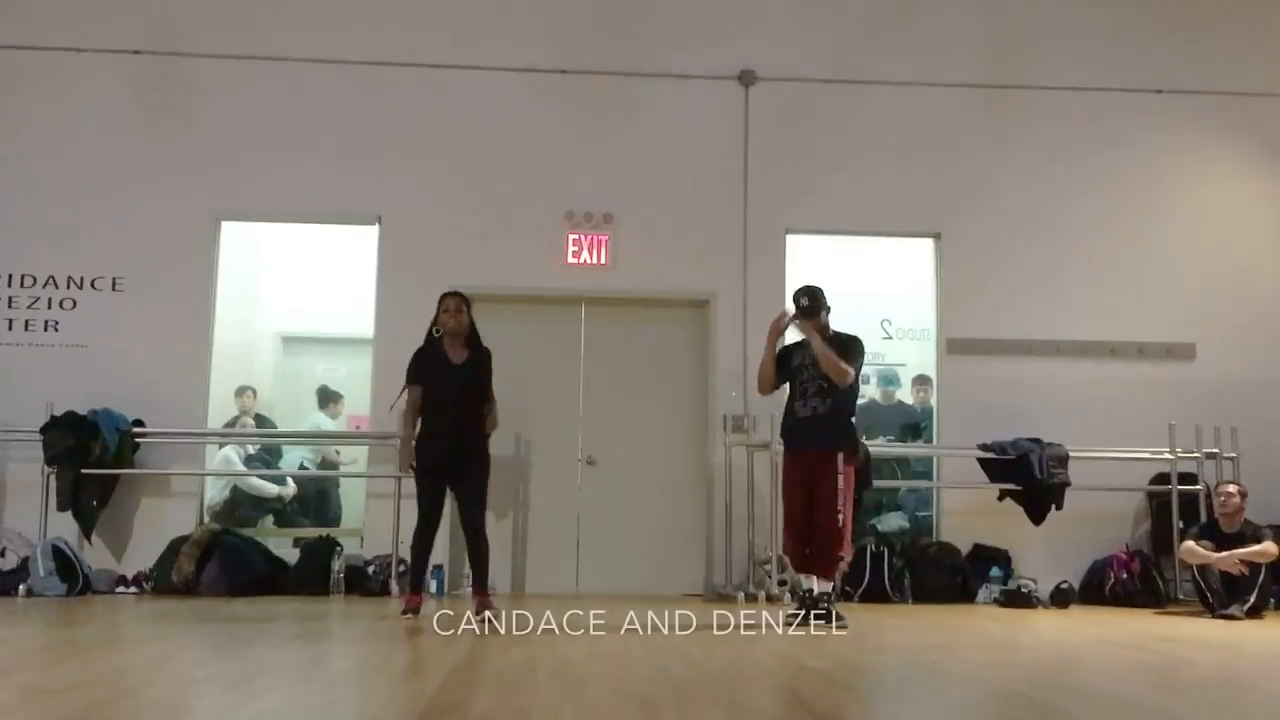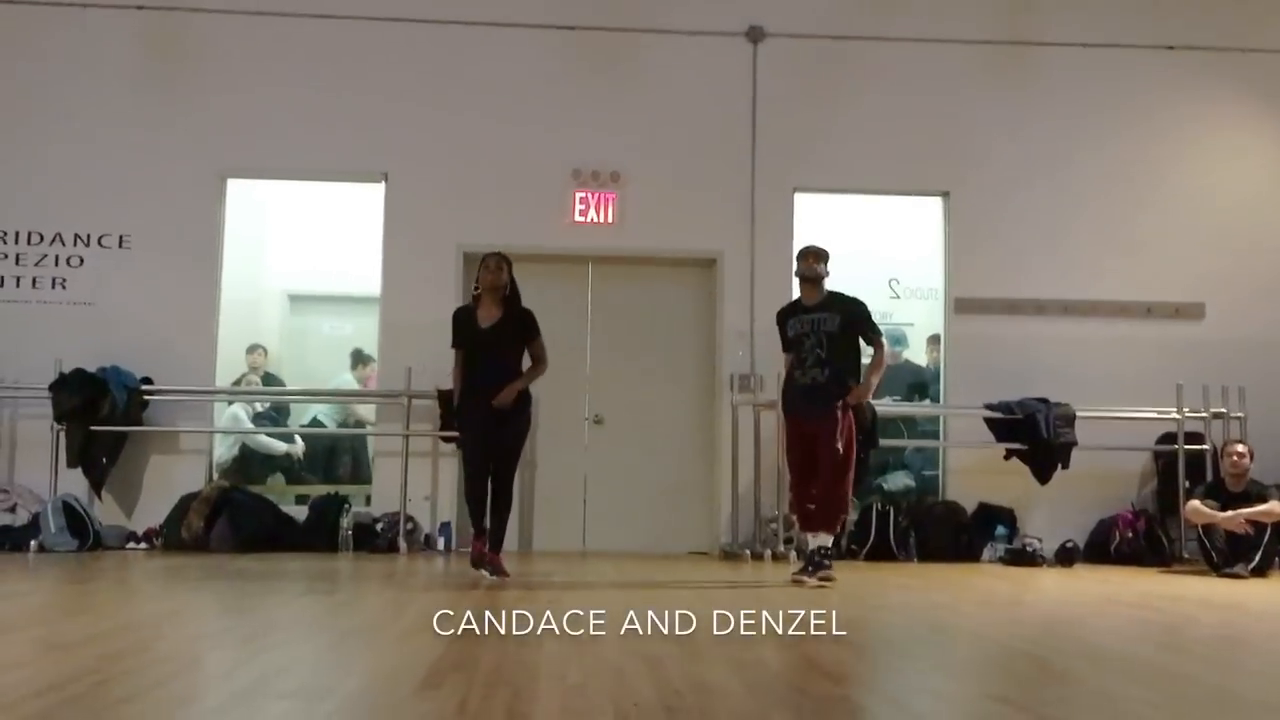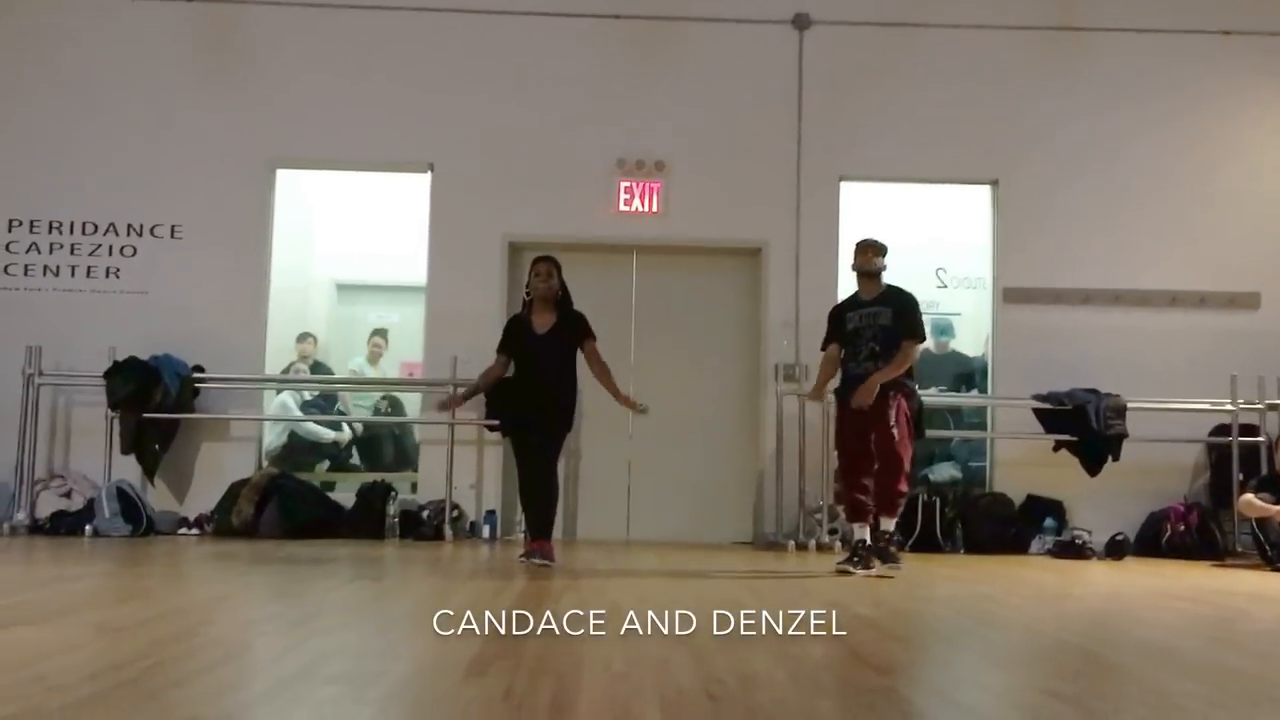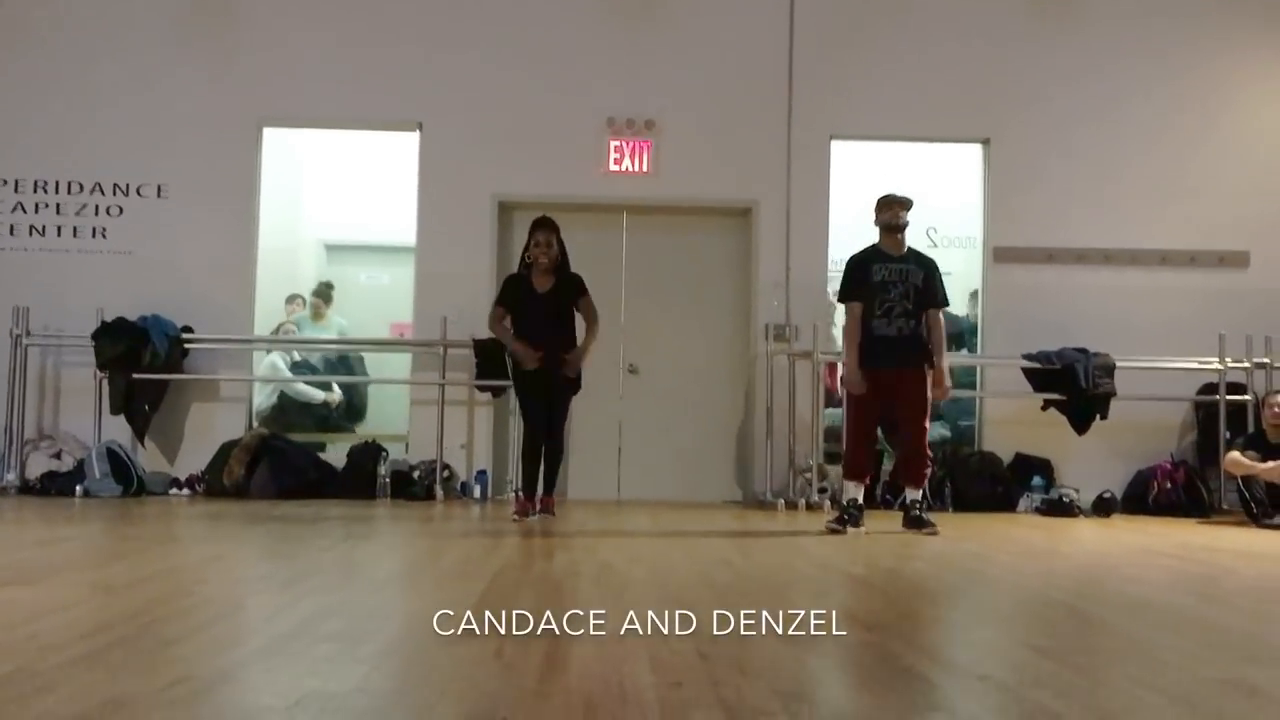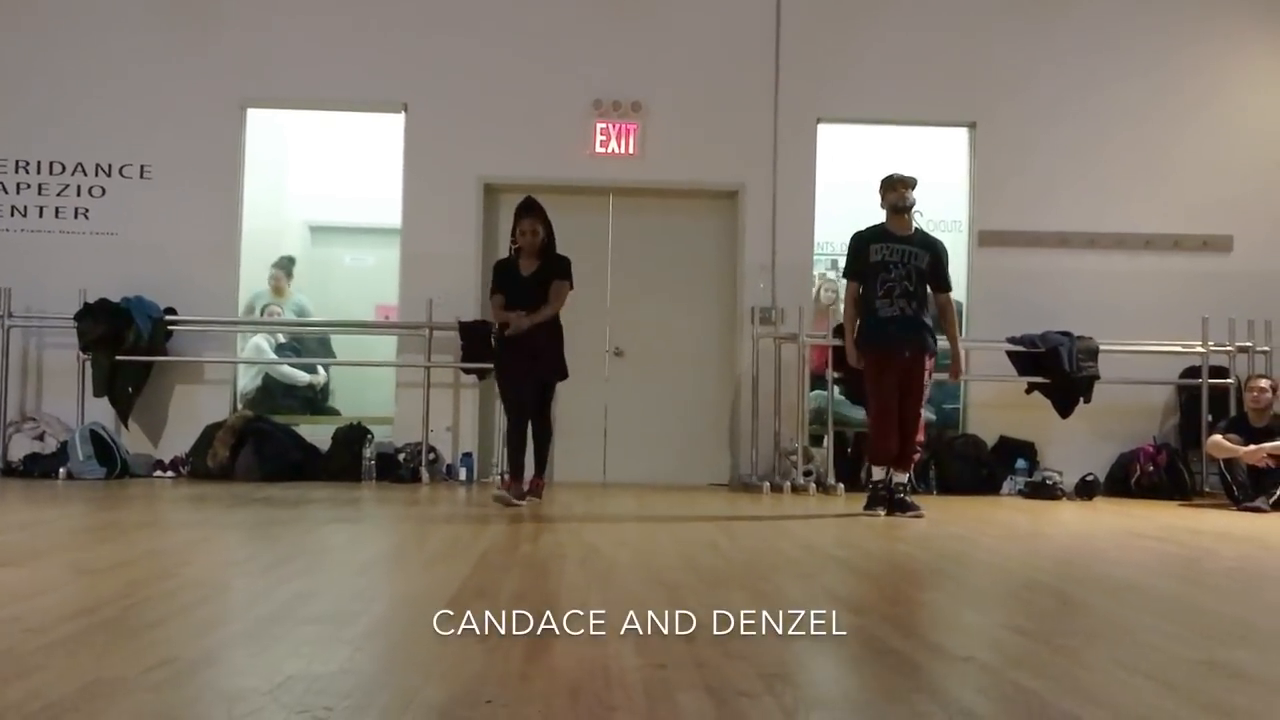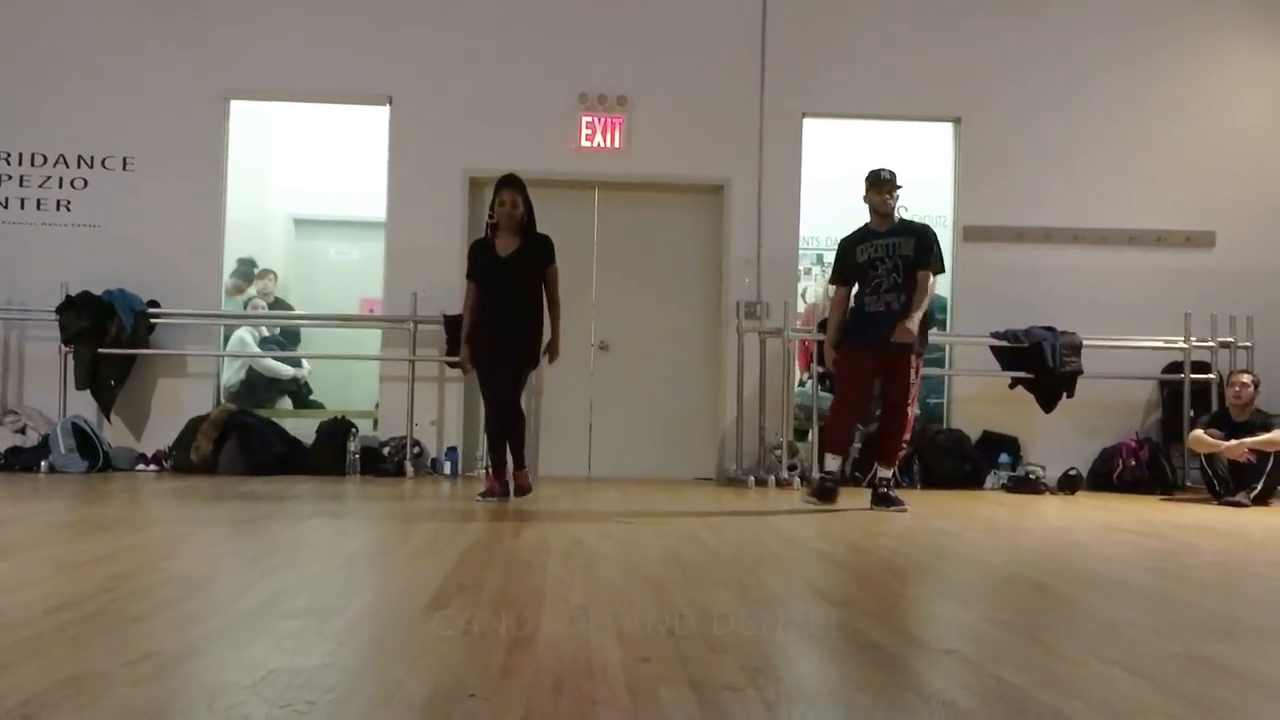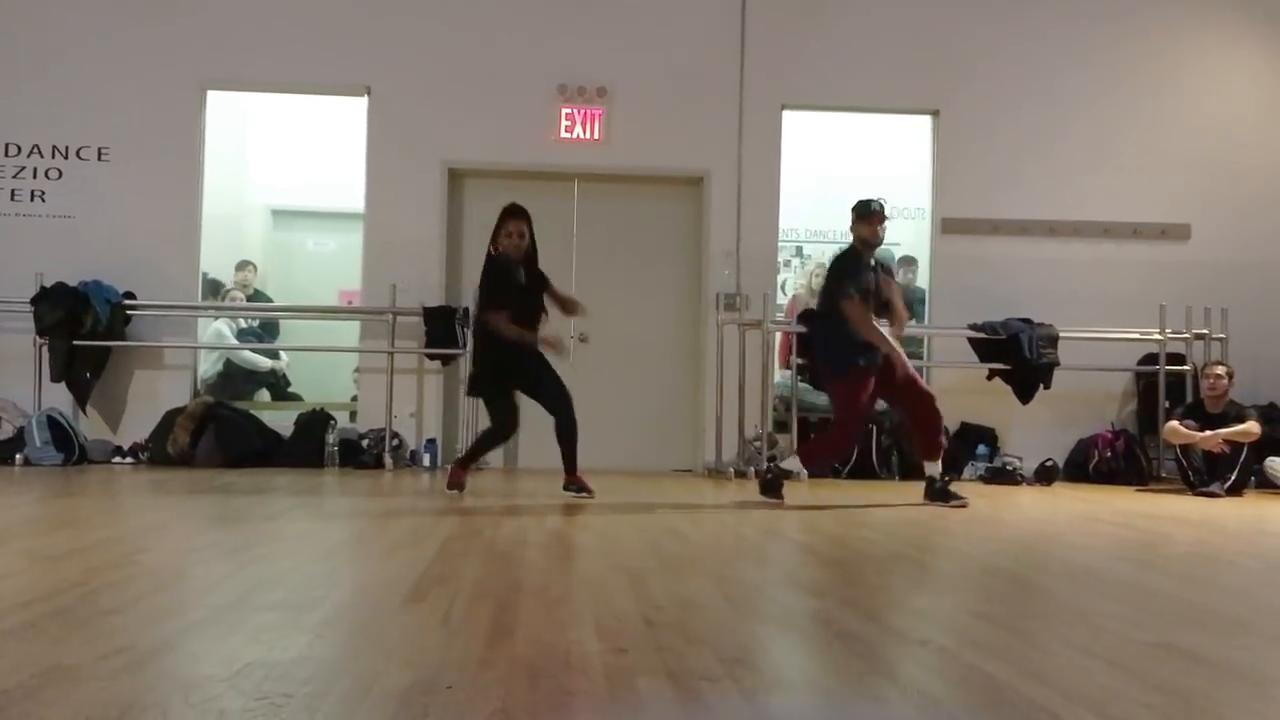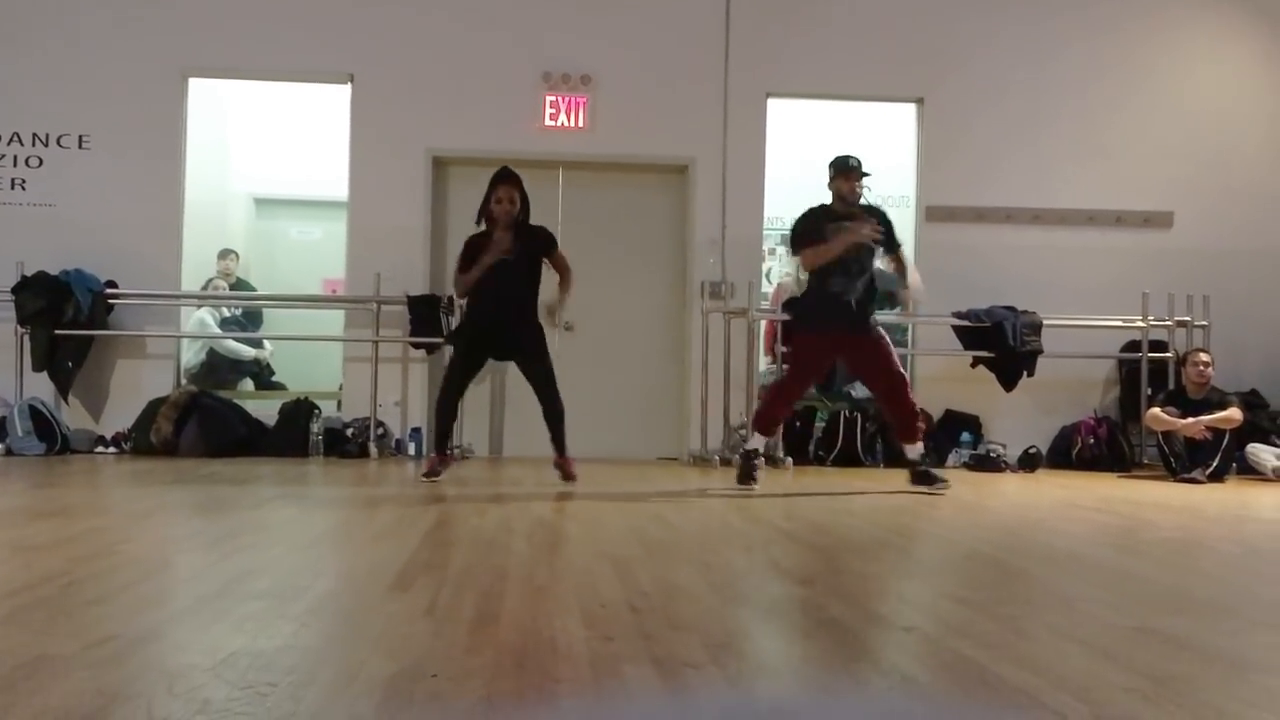
dt=0.5s
person 1, frame 1
left shoulder: (849, 344)
right shoulder: (789, 353)
left elbow: (843, 377)
right elbow: (764, 387)
left wrist: (815, 339)
right wrist: (772, 341)
left hip: (835, 447)
right hip: (797, 447)
left knee: (832, 524)
right knee: (796, 524)
left ankle: (825, 600)
right ankle: (807, 595)
person 1, frame 2
left shoulder: (849, 308)
right shoulder: (786, 315)
left elbow: (879, 346)
left wrist: (870, 381)
right wrist: (788, 395)
left hip: (836, 405)
right hip: (797, 409)
left knee: (834, 477)
right knee: (802, 483)
left ankle: (824, 551)
right ankle: (813, 552)
person 1, frame 3
left shoulder: (902, 302)
right shoulder: (841, 311)
left elbow: (909, 352)
right elbow: (831, 355)
left wrist: (876, 381)
right wrist: (821, 383)
left hip: (891, 391)
right hip: (851, 398)
left knee: (892, 458)
right knee: (852, 471)
left ankle: (885, 537)
right ankle: (862, 546)
person 1, frame 4
left shoulder: (925, 265)
right shoulder: (860, 263)
left elbow: (935, 318)
right elbow: (852, 316)
left wrist: (941, 367)
right wrist: (851, 363)
left hip: (913, 363)
right hip: (869, 363)
left knee: (915, 437)
right knee: (859, 435)
left ankle: (914, 508)
right ankle: (852, 506)
person 1, frame 5
left shoulder: (932, 247)
right shoulder: (864, 241)
left elbow: (943, 301)
right elbow: (852, 294)
left wrist: (956, 351)
right wrist: (850, 342)
left hip: (917, 344)
right hip: (876, 343)
left knee: (911, 418)
right knee: (881, 415)
left ankle: (900, 490)
right ankle: (878, 486)
person 1, frame 6
left shoulder: (920, 235)
right shoulder: (851, 244)
left elbow: (926, 282)
right elbow: (840, 296)
left wrist: (914, 319)
right wrist: (830, 343)
left hip: (903, 339)
right hip: (859, 338)
left knee: (898, 414)
right knee: (845, 405)
left ankle: (882, 485)
right ankle: (830, 477)
person 1, frame 7
left shoulder: (881, 269)
right shoulder: (844, 264)
left elbow: (900, 324)
right elbow: (857, 317)
left wrist: (894, 295)
right wrist: (895, 352)
left hip: (876, 358)
right hip: (842, 362)
left knee: (925, 407)
right knee: (846, 433)
left ankle: (936, 483)
right ankle: (778, 473)
person 1, frame 8
left shoulder: (873, 218)
right shoulder: (813, 219)
left elbow: (897, 257)
right elbow: (808, 262)
left wrist: (909, 284)
right wrist: (848, 238)
left hip: (858, 323)
right hip: (815, 322)
left knee: (895, 386)
right knee: (789, 387)
left ankle: (917, 464)
right ankle: (751, 455)
person 2, frame 1
left shoulder: (481, 356)
right shoulder: (424, 357)
right elbow: (412, 406)
left wrist: (492, 413)
right wrist: (407, 445)
left hip: (472, 452)
right hip: (432, 451)
left knee: (474, 522)
right knee: (428, 522)
left ankle: (482, 595)
right ankle: (414, 593)
person 2, frame 2
left shoulder: (522, 318)
right shoulder: (462, 317)
left elbow: (540, 362)
right elbow: (460, 366)
left wrist: (517, 386)
right wrist: (457, 406)
left hip: (512, 410)
right hip: (473, 409)
left knee: (503, 479)
right knee: (474, 476)
left ankle: (494, 553)
right ankle: (479, 537)
person 2, frame 3
left shoulder: (574, 321)
right shoulder: (515, 324)
left elbow: (595, 361)
right elbow: (497, 368)
left wrist: (618, 394)
right wrist: (464, 395)
left hip: (556, 408)
right hip: (521, 408)
left knee: (546, 468)
right knee: (527, 473)
left ankle: (546, 540)
right ankle: (534, 540)
person 2, frame 4
left shoulder: (572, 282)
right shoulder: (514, 283)
left elbow: (592, 319)
right elbow: (495, 322)
left wrist: (583, 349)
right wrist: (517, 347)
left hip: (562, 369)
right hip: (527, 369)
left knee: (554, 432)
right knee: (533, 429)
left ankle: (548, 497)
right ankle: (526, 498)
person 2, frame 5
left shoulder: (559, 265)
right shoulder: (503, 268)
left elbow: (556, 303)
right elbow: (496, 308)
left wrist: (530, 320)
right wrist: (510, 317)
left hip: (545, 352)
right hip: (511, 354)
left knee: (540, 416)
right knee: (516, 415)
left ankle: (538, 478)
right ankle: (515, 483)
person 2, frame 6
left shoulder: (540, 245)
right shoulder: (479, 249)
left elbow: (552, 293)
right elbow: (472, 298)
left wrist: (554, 336)
right wrist: (465, 341)
left hip: (523, 338)
right hip: (487, 338)
left knee: (509, 402)
right knee: (493, 406)
left ankle: (519, 471)
right ankle: (498, 478)
person 2, frame 7
left shoulder: (533, 272)
right shoulder: (495, 273)
left elbow: (563, 305)
right elbow: (499, 324)
left wrist: (570, 304)
right wrist: (538, 338)
left hip: (526, 358)
right hip: (492, 361)
left knee: (564, 407)
right knee: (505, 426)
left ankle: (571, 475)
right ankle: (461, 467)
person 2, frame 8
left shoulder: (536, 236)
right shoulder: (476, 243)
left elbow: (564, 270)
right elbow: (461, 289)
left wrist: (559, 300)
right wrist: (487, 261)
left hip: (522, 328)
right hip: (479, 326)
left knee: (548, 391)
right knee: (451, 389)
left ankle: (562, 458)
right ankle: (440, 456)
